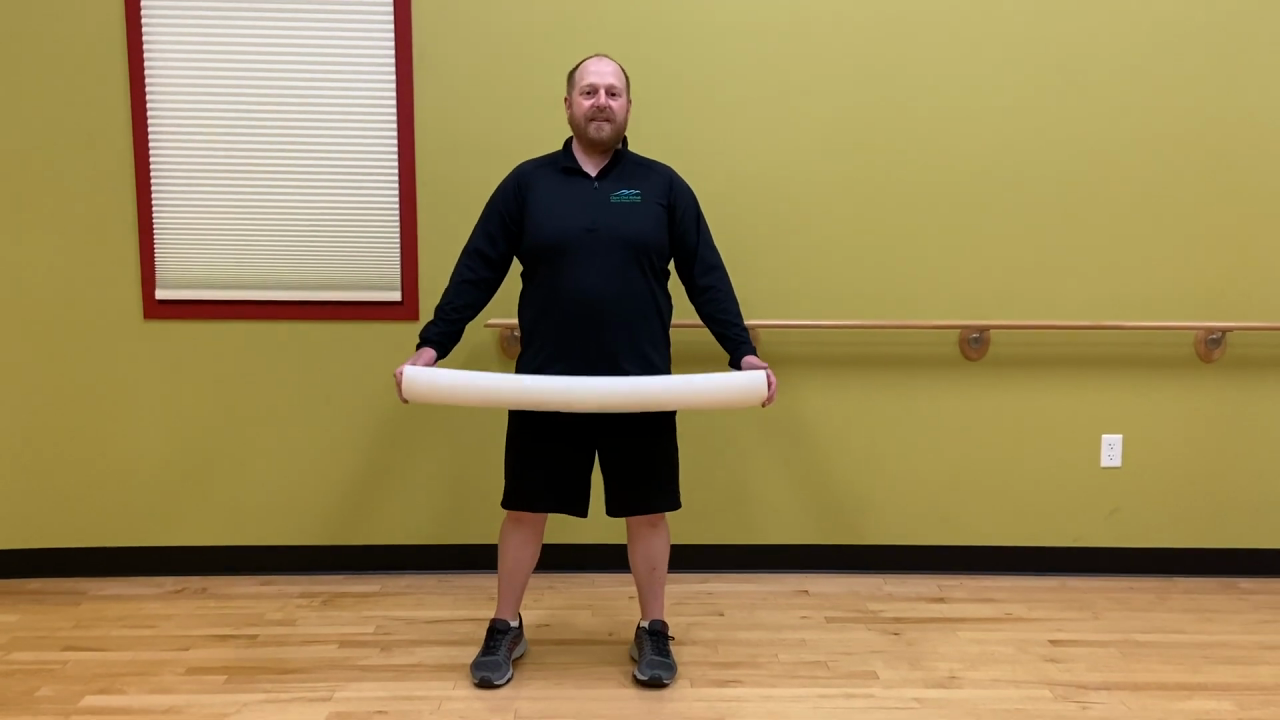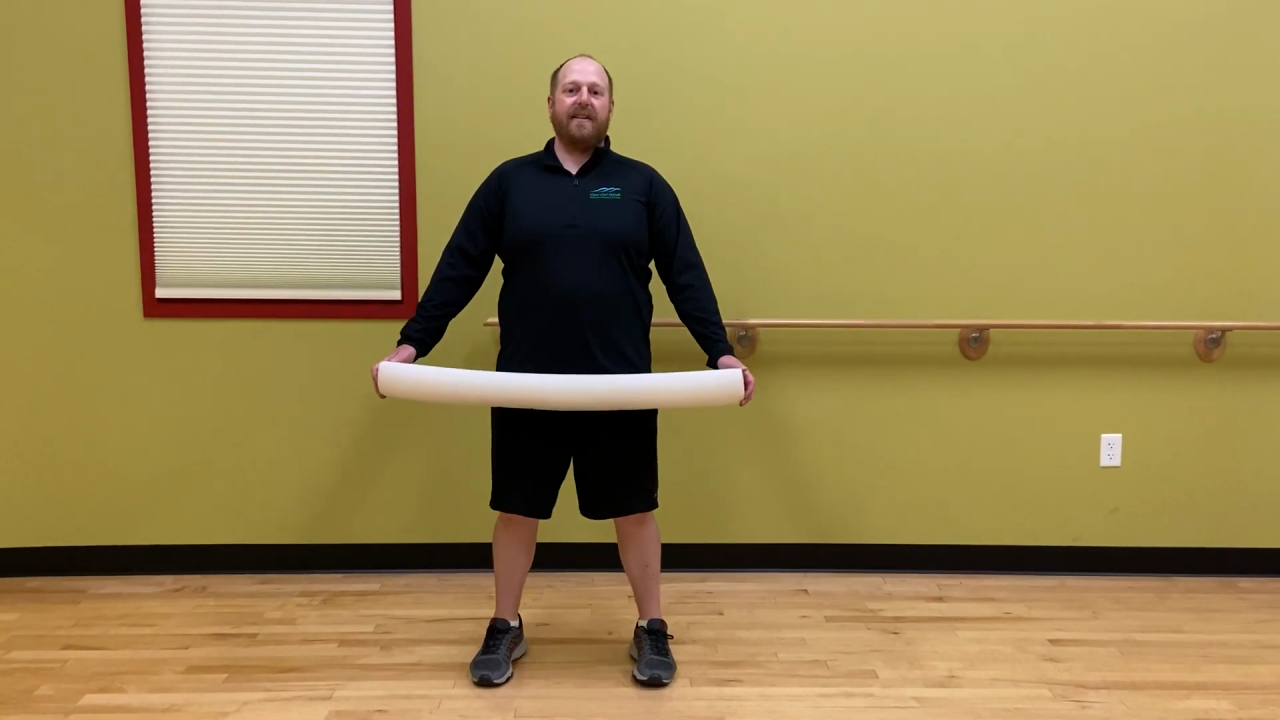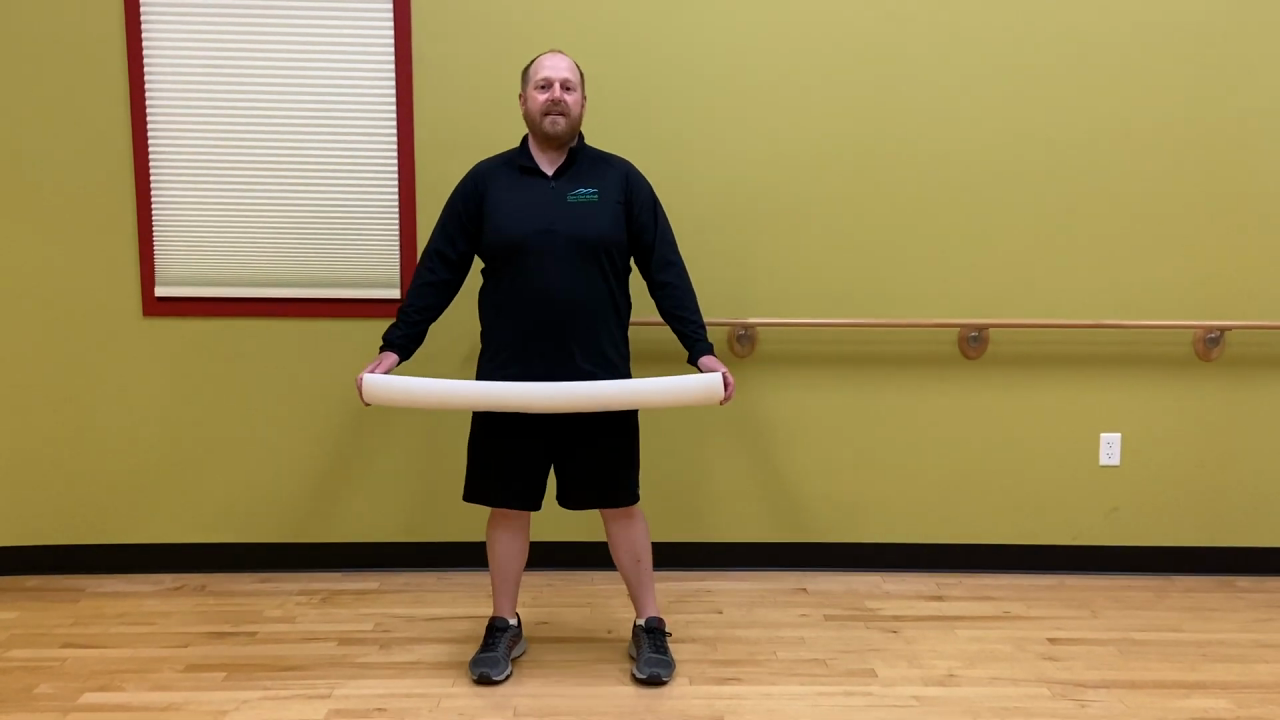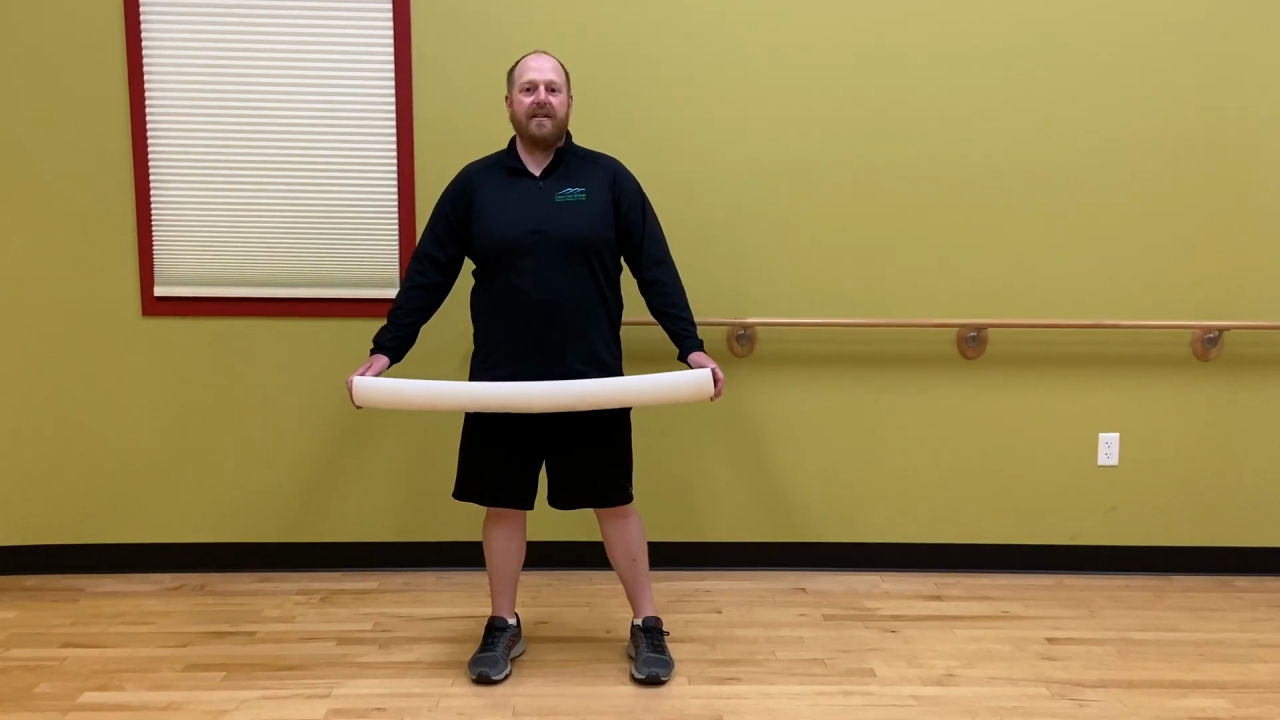
dt=0.3s
person 1, frame 1
left shoulder: (662, 185)
right shoulder: (527, 183)
left elbow: (706, 277)
right elbow: (477, 270)
left wrist: (742, 352)
right wrist: (432, 344)
left knee: (646, 513)
right knee: (525, 511)
left ankle: (652, 631)
right ankle: (504, 628)
person 1, frame 2
left shoulder: (643, 185)
right shoulder: (510, 182)
left elbow: (685, 276)
right elbow: (459, 270)
left wrist: (720, 352)
right wrist: (412, 341)
left knee: (634, 513)
right knee: (516, 512)
left ankle: (651, 629)
right ankle: (506, 627)
person 1, frame 3
left shoulder: (620, 180)
right shoulder: (486, 182)
left elbow: (665, 271)
right elbow: (438, 271)
left wrist: (700, 350)
right wrist: (395, 346)
left hip: (600, 383)
right hip: (508, 385)
left knee: (621, 505)
right knee: (507, 507)
left ankle: (648, 627)
right ankle: (505, 627)
person 1, frame 4
left shoulder: (608, 178)
right shoulder: (474, 184)
left elbow: (654, 269)
right elbow: (428, 275)
left wrist: (690, 346)
right wrist: (386, 349)
left hip: (594, 384)
right hip: (501, 385)
left knee: (615, 504)
right knee: (503, 507)
left ankle: (646, 626)
right ankle: (503, 626)
